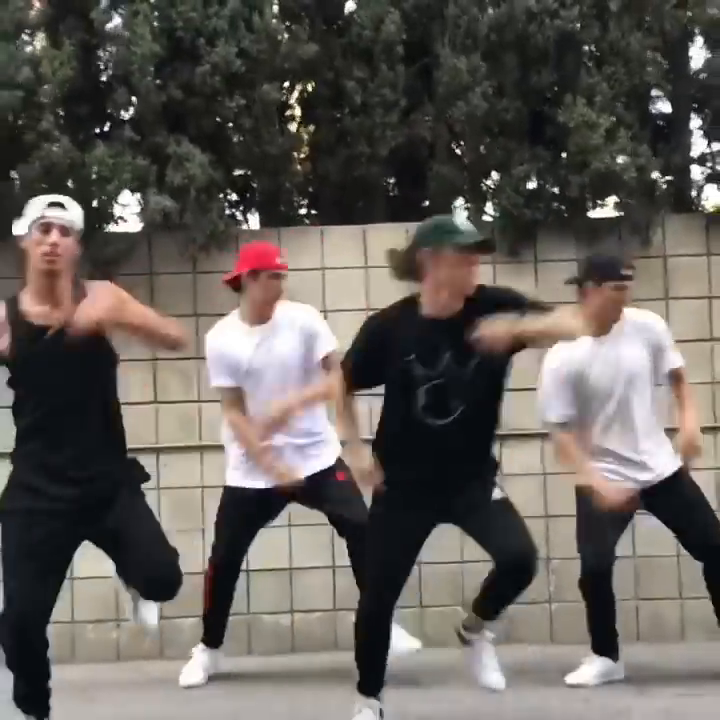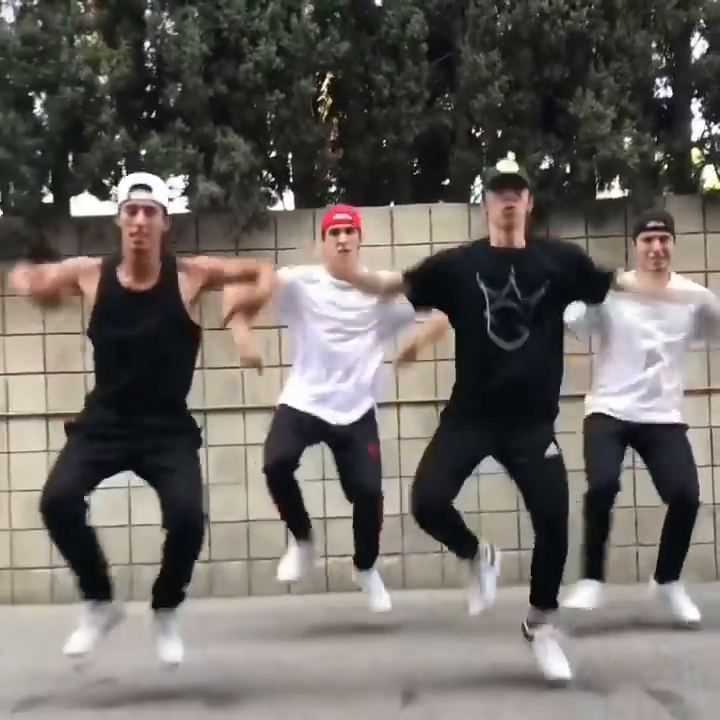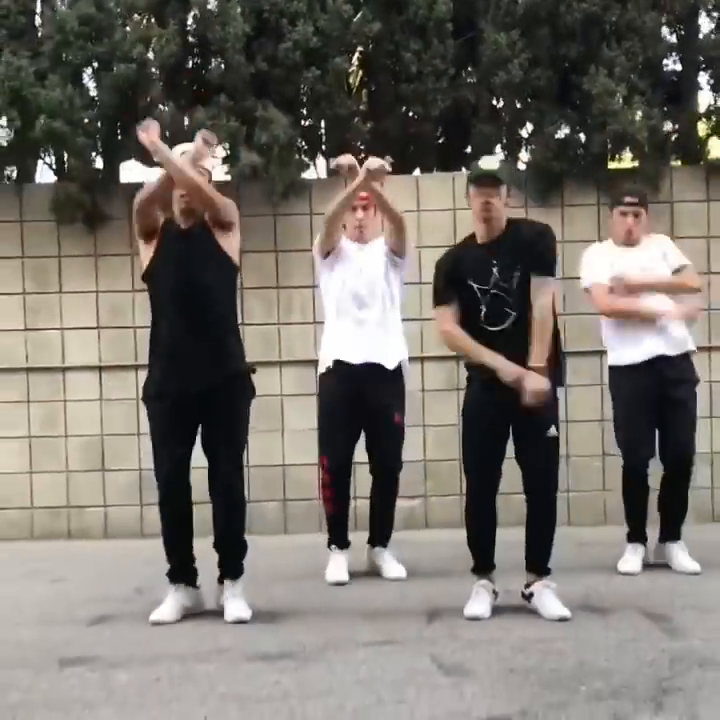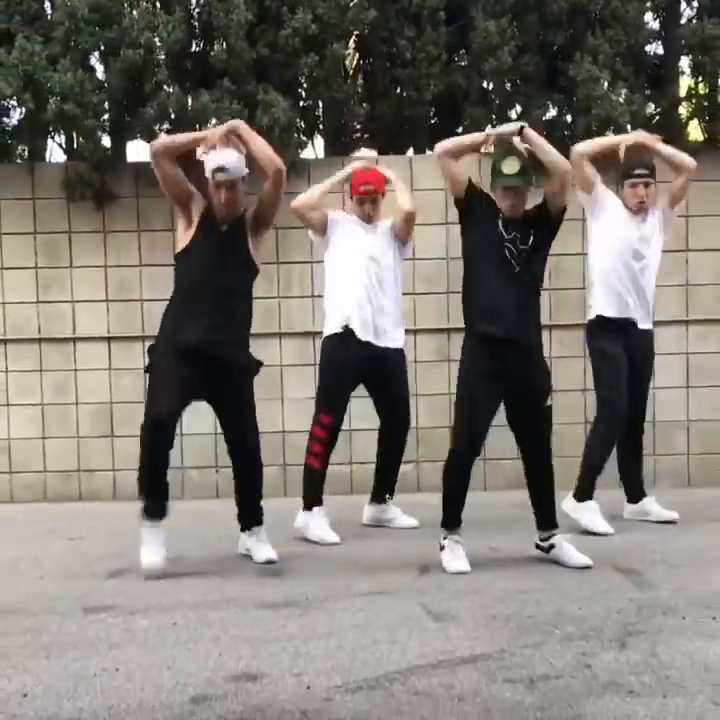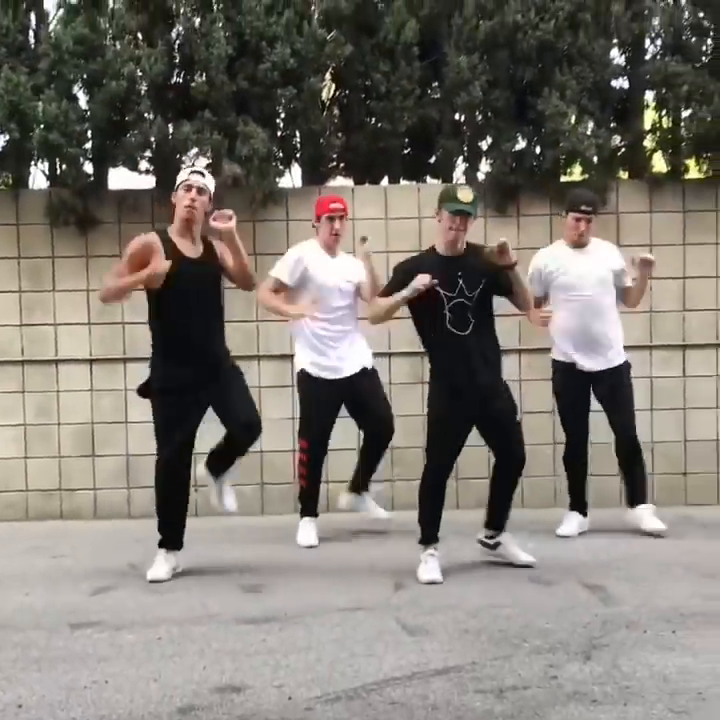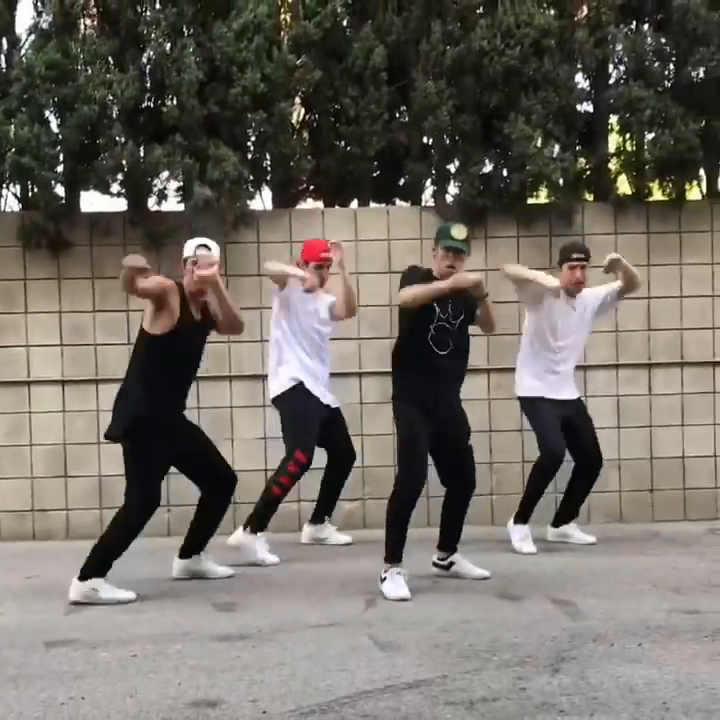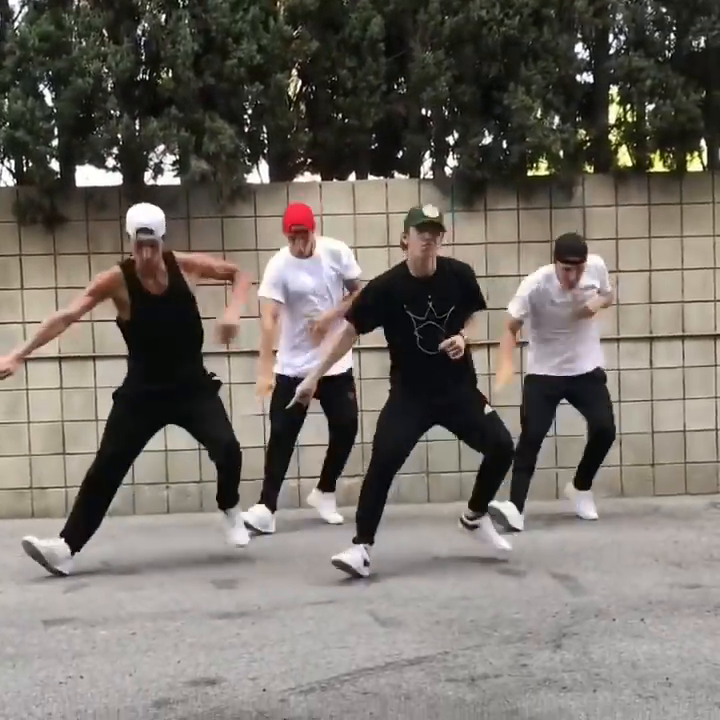
dt=0.5s
person 1, frame 1
left shoulder: (102, 296)
left elbow: (173, 336)
left wrist: (104, 318)
left hip: (107, 480)
left knee: (163, 578)
left ankle: (146, 586)
person 1, frame 2
left shoulder: (189, 274)
right shoulder: (89, 273)
left elbow: (261, 271)
right elbow: (38, 285)
left wrist: (258, 288)
right wrist: (27, 281)
left hip: (167, 430)
right hip: (104, 426)
left knee: (187, 515)
right knee: (59, 502)
left ankle: (166, 607)
right ankle: (99, 603)
person 1, frame 3
left shoulder: (223, 214)
right shoulder: (150, 224)
left elbow: (211, 206)
right elbow: (147, 200)
left wrist: (163, 152)
left hip: (225, 377)
right hip: (169, 378)
left knee: (227, 481)
right knee: (171, 486)
left ankle: (231, 582)
right ankle: (182, 584)
person 1, frame 4
left shoulder: (254, 224)
right shoulder: (191, 211)
left elbow: (277, 174)
right elbow: (159, 151)
left wrist: (242, 130)
right wrist: (212, 135)
left hip: (231, 354)
right hip: (181, 346)
left knee: (245, 446)
right knee: (158, 420)
left ankle: (251, 530)
right ankle: (152, 522)
person 1, frame 5
left shoulder: (216, 247)
right shoulder: (150, 246)
left elbow: (248, 281)
right elbow: (107, 293)
left wrist: (229, 235)
right wrist: (149, 273)
left hip: (216, 364)
right hip: (173, 372)
left knee: (247, 425)
right knee: (173, 458)
left ankle: (217, 469)
right ankle: (168, 550)
person 1, frame 6
left shoulder: (210, 308)
right shoulder: (165, 291)
left elbow: (236, 326)
right elbow: (131, 284)
left wrist: (217, 283)
right wrist: (133, 273)
left hip: (168, 414)
right hip: (139, 414)
left knee: (222, 479)
right knee: (143, 499)
left ankle: (190, 558)
right ankle: (89, 580)
person 1, frame 7
left shoulder: (185, 265)
right shoulder: (114, 277)
left elbow: (237, 274)
right elbow: (66, 315)
left wrist: (234, 309)
left hip: (192, 385)
right hip: (142, 389)
left knee: (227, 450)
right knee: (106, 468)
left ankle: (230, 513)
right ankle: (66, 547)
person 2, frame 1
left shoulder: (494, 306)
right shoulder: (386, 327)
left elbow: (570, 323)
right elbow: (345, 384)
left wrist: (517, 330)
right wrist: (357, 449)
left hip: (469, 475)
right hip: (402, 482)
left knee: (520, 560)
right knee: (378, 596)
left ankle: (477, 628)
person 2, frame 2
left shoulder: (559, 257)
right shoulder: (456, 264)
left elbow: (620, 285)
right elbow: (390, 287)
left wrist: (677, 295)
right wrist: (344, 272)
left hip: (533, 419)
right hip: (471, 413)
left knee: (555, 519)
right knee: (427, 504)
left ankle: (541, 623)
right ankle: (477, 557)
person 2, frame 3
left shoulder: (534, 237)
right shoulder: (453, 260)
left elbow: (544, 303)
right elbow: (446, 327)
left wrist: (538, 369)
right wrist: (502, 367)
left hip: (534, 382)
right hip: (485, 387)
left knee: (542, 487)
right knee: (480, 488)
left ankle: (538, 581)
right ankle: (483, 581)
person 2, frame 4
left shoulder: (542, 221)
right shoulder: (477, 209)
left elbow: (563, 175)
right elbow: (444, 152)
left wrist: (527, 136)
right wrist: (499, 133)
left hip: (527, 351)
right hip: (482, 349)
left knee: (538, 448)
right knee: (466, 443)
left ankle: (548, 535)
right ankle: (450, 536)
person 2, frame 5
left shoulder: (485, 259)
right shoulder: (416, 267)
left elbow: (525, 305)
right elbow: (376, 314)
left wrist: (509, 268)
right wrist: (409, 293)
left hip: (489, 378)
right hip: (449, 382)
left knee: (512, 457)
right knee: (439, 464)
left ankle: (496, 536)
right ankle: (429, 549)
person 2, frame 6
left shoulder: (463, 296)
right shoulder: (417, 277)
left elbow: (488, 325)
right elbow: (404, 299)
left wrist: (480, 294)
right wrist: (451, 283)
left hip: (448, 401)
right hip: (412, 400)
left knee: (463, 481)
right knee: (411, 479)
left ankle: (446, 556)
right ankle: (391, 568)
person 2, frame 7
left shoulder: (459, 274)
right shoulder: (385, 286)
right elbow: (350, 330)
left wrist: (463, 337)
right wrist: (315, 375)
left hip: (454, 385)
right hip: (408, 391)
left knee: (501, 448)
right knee: (383, 465)
left ankle: (476, 516)
right ankle: (361, 548)
person 3, frame 1
left shoulder: (302, 320)
right shoulder: (220, 338)
left elbow: (337, 377)
right elbow: (234, 414)
left wrist: (292, 404)
right wrist: (265, 457)
left hip: (316, 457)
right hip: (252, 468)
left knee: (361, 529)
right knee: (224, 558)
right ankle: (210, 647)
person 3, frame 2
right shoulder: (299, 280)
left elbow: (439, 318)
right elbow: (235, 292)
left wrist: (416, 342)
right wrist: (241, 331)
left hip: (355, 407)
right hip: (302, 401)
left knee: (368, 493)
right knee: (277, 465)
left ankle: (366, 568)
right ankle: (301, 540)
person 3, frame 3
left shoulder: (389, 250)
right shoulder: (331, 248)
left elbow: (399, 225)
right elbow: (330, 220)
left wrist: (373, 184)
right wrist: (358, 181)
left hip: (385, 364)
right hip: (339, 365)
left knee: (387, 461)
right knee: (335, 460)
left ankle: (380, 547)
right ankle: (338, 548)
person 3, frame 4
left shoulder: (393, 232)
right shoulder: (335, 225)
left elbow: (409, 211)
right elbow: (299, 206)
left wrist: (391, 176)
right wrist: (344, 174)
left hip: (388, 339)
right hip: (345, 335)
left knee: (397, 422)
right knee: (329, 416)
left ankle: (380, 503)
right ankle: (311, 510)
person 3, frame 5
left shoulder: (355, 262)
right shoulder: (302, 256)
left elbow: (373, 300)
right elbow: (266, 295)
left wrist: (367, 265)
right wrist: (294, 310)
left hip: (357, 361)
right hip: (316, 365)
left knee: (381, 428)
right knee: (314, 440)
left ankle: (358, 491)
right ankle: (308, 516)
person 3, frame 6
left shoulder: (327, 299)
right shoulder: (289, 283)
left elbow: (348, 311)
right elbow: (271, 268)
left wrist: (343, 269)
right wrist: (299, 274)
left hip: (319, 390)
right hip: (293, 385)
left knee: (344, 456)
right knee: (300, 456)
left ankle: (318, 524)
right ankle: (252, 532)
person 3, frame 7
left shoulder: (337, 252)
right shoulder: (278, 266)
left elbow: (356, 291)
right elbow: (268, 322)
left wrist: (332, 317)
right wrist: (267, 370)
left hip: (336, 360)
right hip: (292, 364)
left knee: (346, 426)
right knee: (281, 436)
left ankle: (323, 492)
right ankle: (265, 508)
person 4, frame 1
left shoulder: (645, 326)
right shoulder: (564, 359)
left elbow: (677, 376)
right elbow: (561, 435)
right wrist: (598, 482)
left hip: (661, 469)
right hip: (603, 478)
right knee: (594, 568)
right ankle: (604, 657)
person 4, frame 2
right shoulder: (608, 292)
right elbow: (565, 325)
left hip: (664, 416)
right hip: (610, 410)
left knee: (685, 498)
right knee: (601, 485)
left ankle: (668, 582)
right ankle: (591, 579)
person 4, frame 3
left shoulder: (662, 245)
right shoulder: (598, 255)
left elbow: (691, 282)
right elbow: (604, 305)
left wrist: (635, 281)
right wrist: (669, 310)
left hip: (675, 360)
right hip: (630, 366)
left knee: (681, 455)
right knee: (637, 458)
left ankle: (671, 541)
right ankle: (635, 543)
person 4, frame 4
left shoulder: (659, 212)
right shoulder: (602, 205)
left elbow: (688, 169)
right elbow: (578, 153)
left wrist: (650, 141)
right wrist: (624, 139)
left hip: (641, 327)
right hip: (607, 325)
left knee: (634, 416)
right knee: (613, 411)
left ankle: (637, 499)
right ankle: (582, 498)
person 4, frame 5
left shoulder: (609, 252)
right shoulder: (546, 260)
left elbow: (631, 299)
right elbow: (531, 304)
left wrist: (645, 273)
left hip: (612, 360)
right hip: (569, 362)
left knee: (626, 433)
right knee: (576, 437)
left ankle: (640, 506)
right ankle: (576, 512)
person 4, frame 6
left shoulder: (594, 297)
right shoulder: (541, 286)
left elbow: (632, 286)
right elbow: (509, 270)
left wrist: (621, 265)
right wrist: (544, 282)
left hip: (568, 393)
right hip: (536, 392)
left knee: (592, 459)
right knee: (553, 453)
left ankle: (562, 524)
right ankle: (520, 523)
person 4, frame 7
left shoulder: (597, 266)
right shoulder: (536, 283)
left elbow: (608, 293)
right elbow: (511, 324)
left wrist: (598, 304)
right wrist: (505, 365)
left hip: (586, 368)
right hip: (543, 372)
left knee: (604, 428)
right knee: (531, 436)
left ankle: (580, 489)
right ankle: (513, 506)
